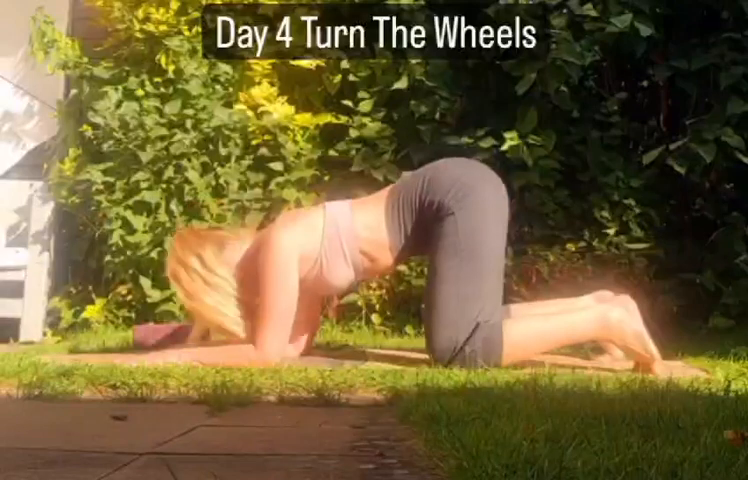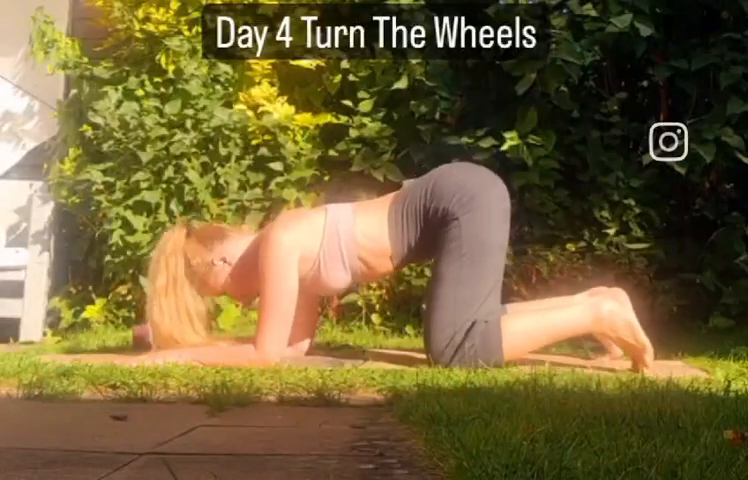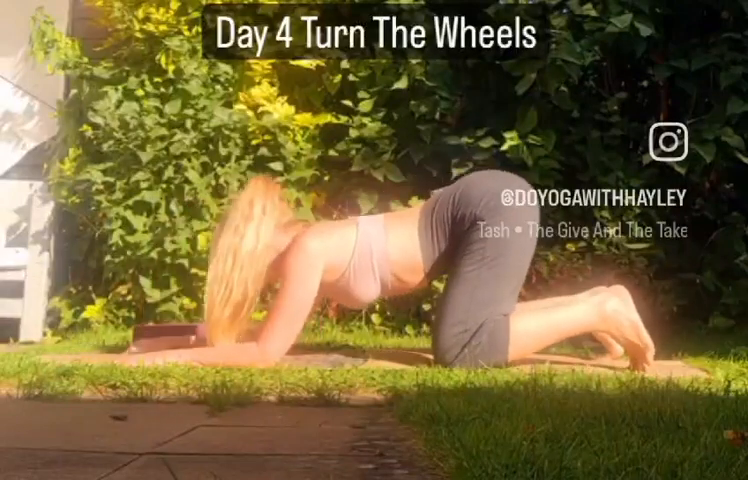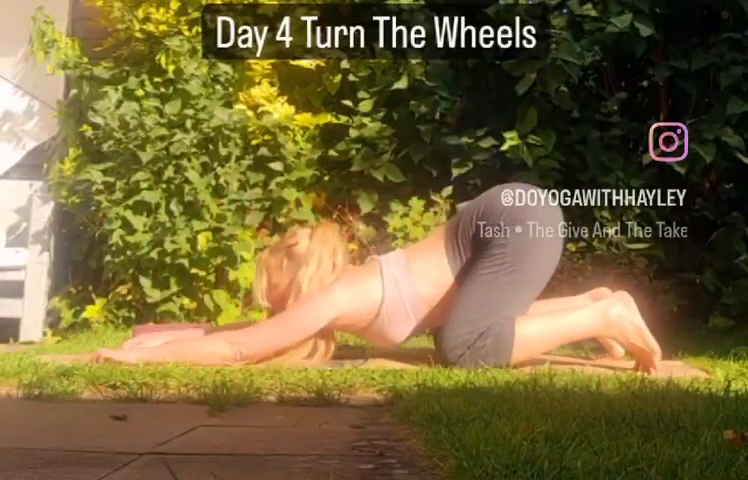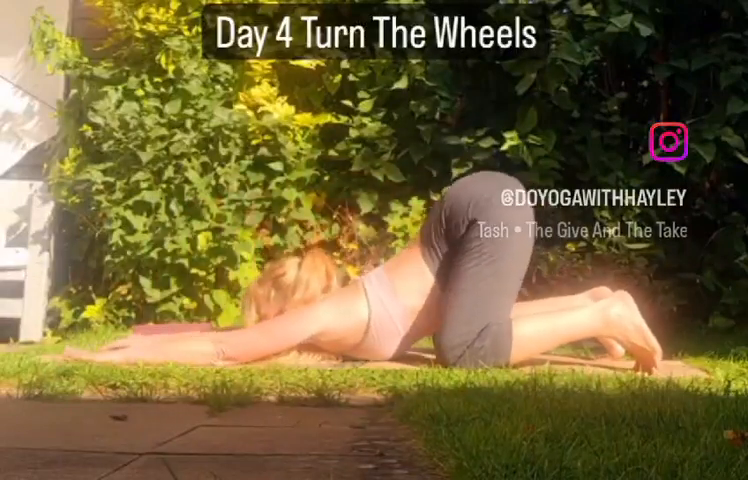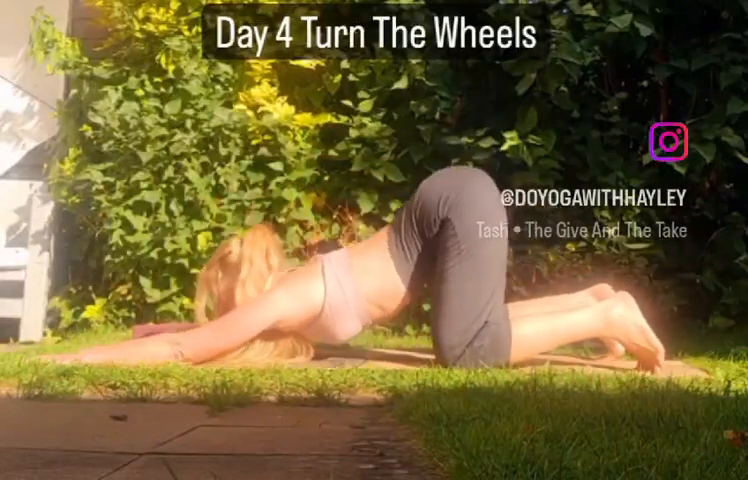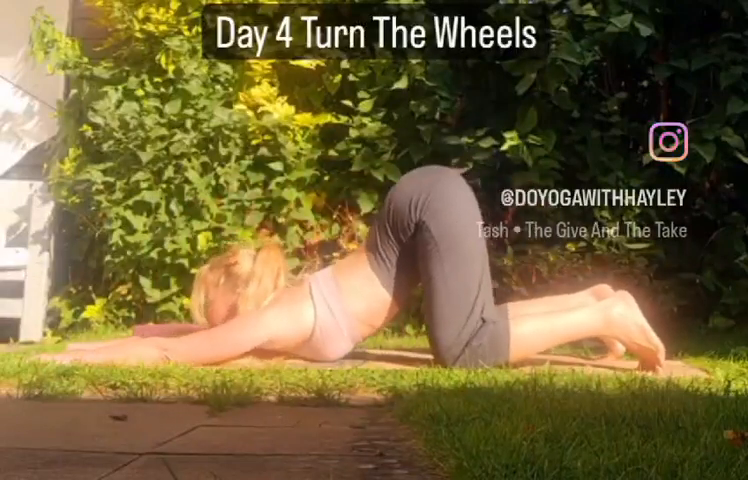
dt=0.7s
person 1, frame 1
left shoulder: (278, 248)
right shoulder: (295, 255)
left elbow: (267, 353)
right elbow: (294, 345)
left wrist: (187, 356)
right wrist: (203, 340)
left hip: (460, 193)
right hip: (459, 191)
left knee: (457, 348)
right knee: (465, 325)
left ankle: (606, 320)
right ankle: (592, 303)
person 1, frame 2
left shoulder: (276, 247)
right shoulder: (294, 253)
left elbow: (267, 355)
right elbow: (295, 344)
left wrist: (183, 355)
right wrist: (195, 343)
left hip: (465, 200)
right hip: (464, 197)
left knee: (453, 348)
right knee: (468, 325)
left ankle: (598, 315)
right ankle: (592, 301)
person 1, frame 3
left shoulder: (307, 251)
right shoulder: (307, 248)
left elbow: (266, 354)
right elbow: (272, 334)
left wrist: (178, 358)
right wrist: (184, 343)
left hip: (493, 206)
right hip: (489, 203)
left knee: (459, 348)
right knee: (475, 326)
left ankle: (601, 312)
right ankle: (594, 300)
person 1, frame 4
left shoulder: (334, 298)
right shoulder: (346, 291)
left elbow: (237, 348)
right elbow: (247, 331)
left wrist: (146, 355)
right wrist: (167, 336)
left hip: (521, 220)
right hip: (508, 219)
left knee: (464, 347)
right knee: (482, 323)
left ankle: (603, 318)
right ankle: (595, 302)
person 1, frame 5
left shoulder: (321, 318)
right shoulder: (333, 315)
left elbow: (223, 349)
right elbow: (228, 334)
left wrist: (128, 357)
right wrist: (147, 339)
left hip: (487, 208)
right hip: (483, 209)
left knee: (464, 350)
right knee: (477, 325)
left ankle: (602, 317)
right ankle: (594, 300)
person 1, frame 6
left shoulder: (282, 300)
right shoulder: (295, 298)
left elbow: (186, 349)
right elbow: (199, 333)
left wrist: (98, 356)
right wrist: (135, 337)
left hip: (457, 202)
right hip: (452, 203)
left knee: (464, 350)
right knee: (474, 327)
left ankle: (606, 317)
right ankle: (593, 298)
person 1, frame 7
left shoulder: (271, 324)
right shoulder: (272, 309)
left elbow: (173, 353)
right elbow: (198, 333)
left wrist: (91, 355)
right wrist: (134, 335)
left hip: (430, 201)
right hip: (429, 201)
left knee: (465, 351)
right knee: (474, 333)
left ankle: (605, 317)
right ankle: (595, 298)
